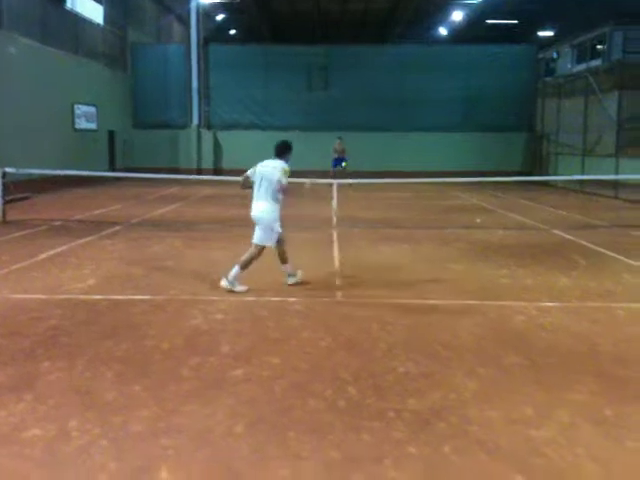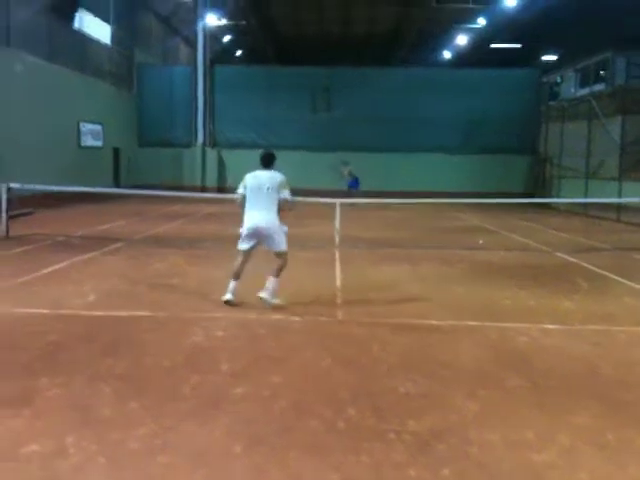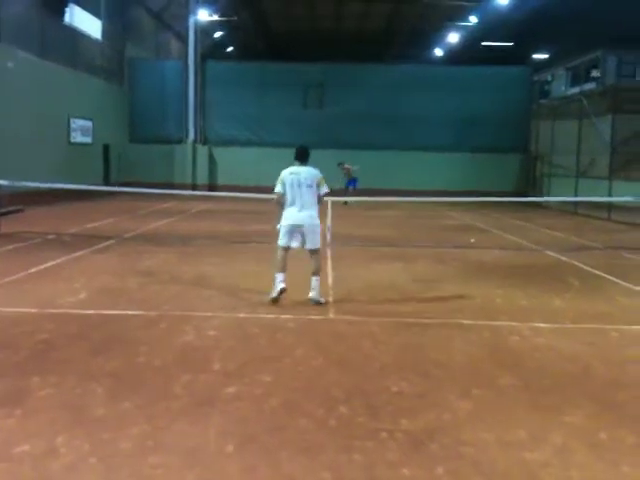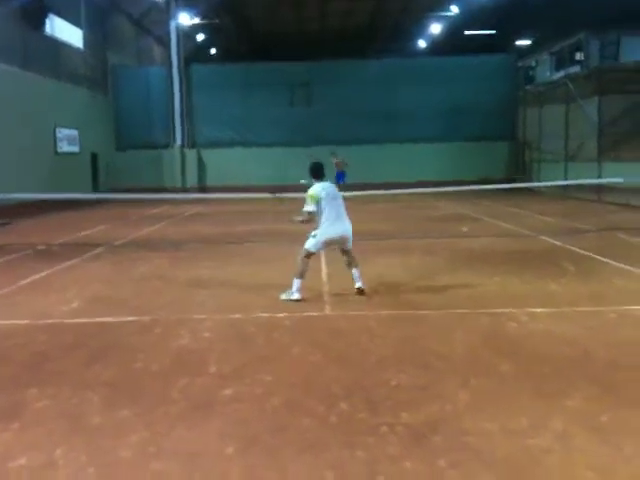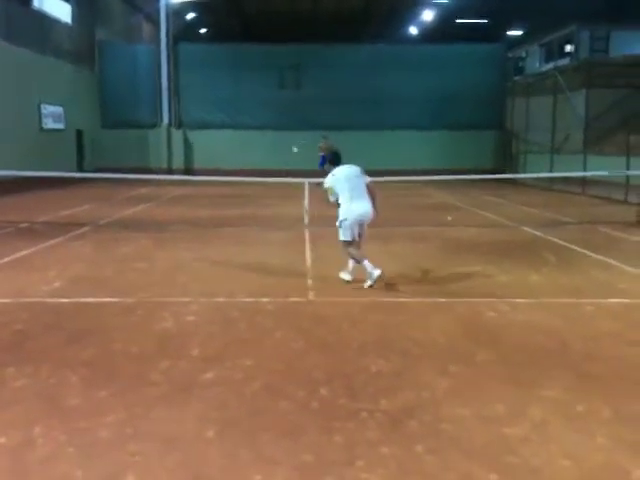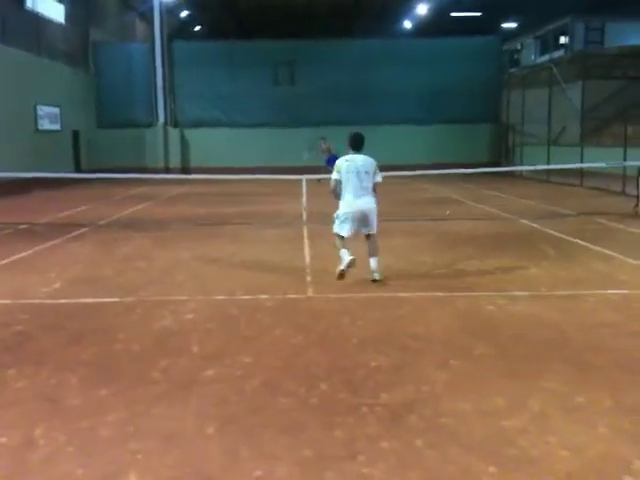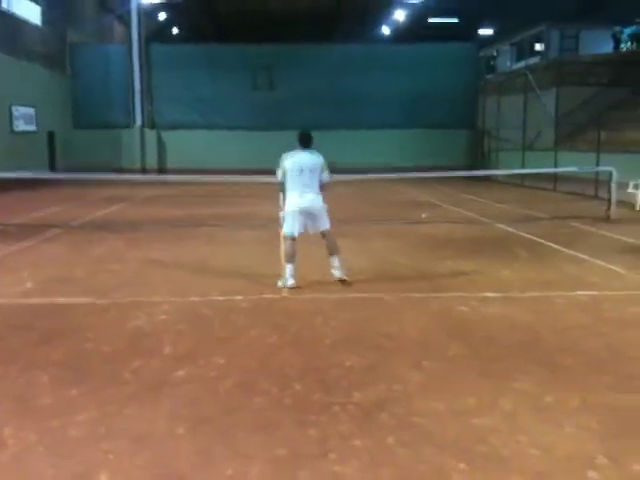
dt=0.5s
person 1, frame 1
left shoulder: (262, 165)
right shoulder: (283, 167)
left elbow: (245, 181)
right elbow: (280, 188)
left hip: (257, 210)
right hip: (268, 214)
left knee: (280, 240)
right knee: (258, 249)
left ankle: (291, 275)
right ankle: (230, 279)
person 1, frame 2
left shoulder: (249, 177)
right shoulder: (279, 178)
left elbow: (241, 201)
right elbow: (284, 205)
left hip: (250, 222)
right hip: (270, 222)
left knee: (242, 257)
right knee: (282, 257)
left ankle: (230, 292)
right ankle: (268, 292)
person 1, frame 3
left shoulder: (285, 174)
right shoulder: (316, 174)
left elbow: (279, 199)
right elbow: (321, 198)
left hip: (290, 218)
right hip: (310, 219)
left knee: (283, 251)
right knee: (315, 254)
left ankle: (280, 283)
right ankle: (315, 292)
person 1, frame 4
left shoulder: (313, 191)
right shoulder: (333, 187)
left elbow: (309, 218)
left wrist: (298, 219)
left hip: (328, 230)
right hip: (346, 228)
left knee: (305, 256)
right knee: (347, 252)
left ankle: (295, 291)
right ankle: (358, 282)
person 1, frame 5
left shoulder: (329, 180)
right shoulder: (356, 169)
left elbow: (335, 201)
right elbow: (371, 190)
right wrist: (374, 208)
left hip: (349, 211)
right hip: (367, 209)
left knee: (347, 245)
right knee: (357, 240)
left ankle: (372, 271)
right ankle: (348, 272)
person 1, frame 6
left shoulder: (341, 162)
right shoulder: (372, 162)
left elbow: (333, 187)
right elbow: (374, 188)
left wrist: (341, 199)
left hip: (348, 205)
right hip: (368, 204)
left knee: (338, 236)
right knee: (371, 237)
left ankle: (346, 258)
right ankle: (374, 272)
person 1, frame 7
left shoulder: (287, 159)
right shoulder: (319, 159)
left elbow: (281, 184)
right elbow: (323, 186)
left wrist: (283, 201)
left hip: (294, 203)
right hip: (314, 201)
left knee: (289, 239)
right knee: (327, 235)
left ankle: (289, 277)
right ankle: (337, 270)
